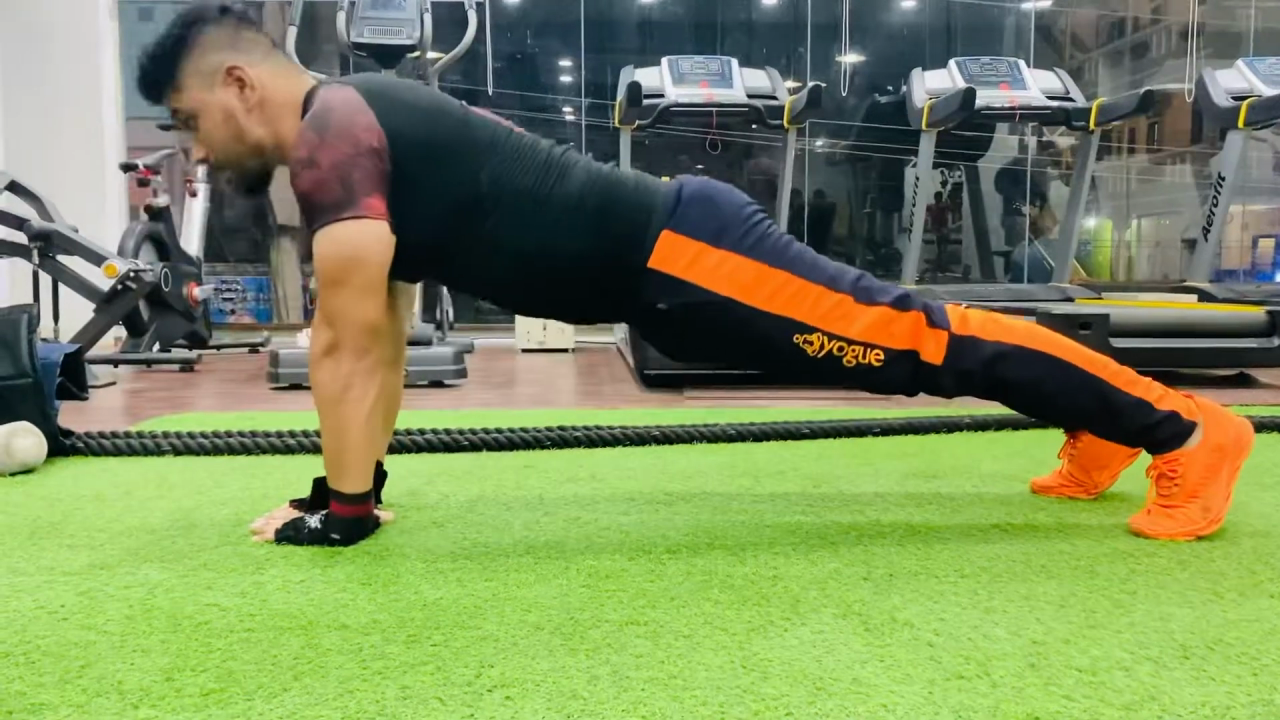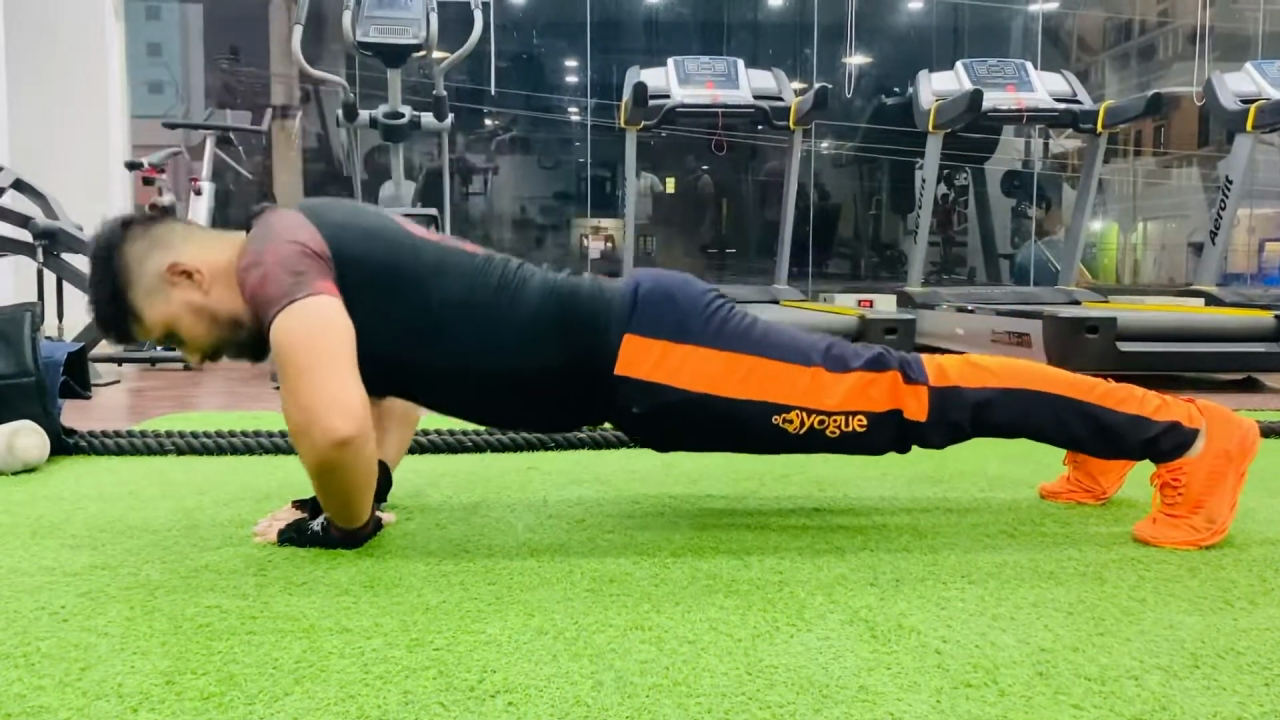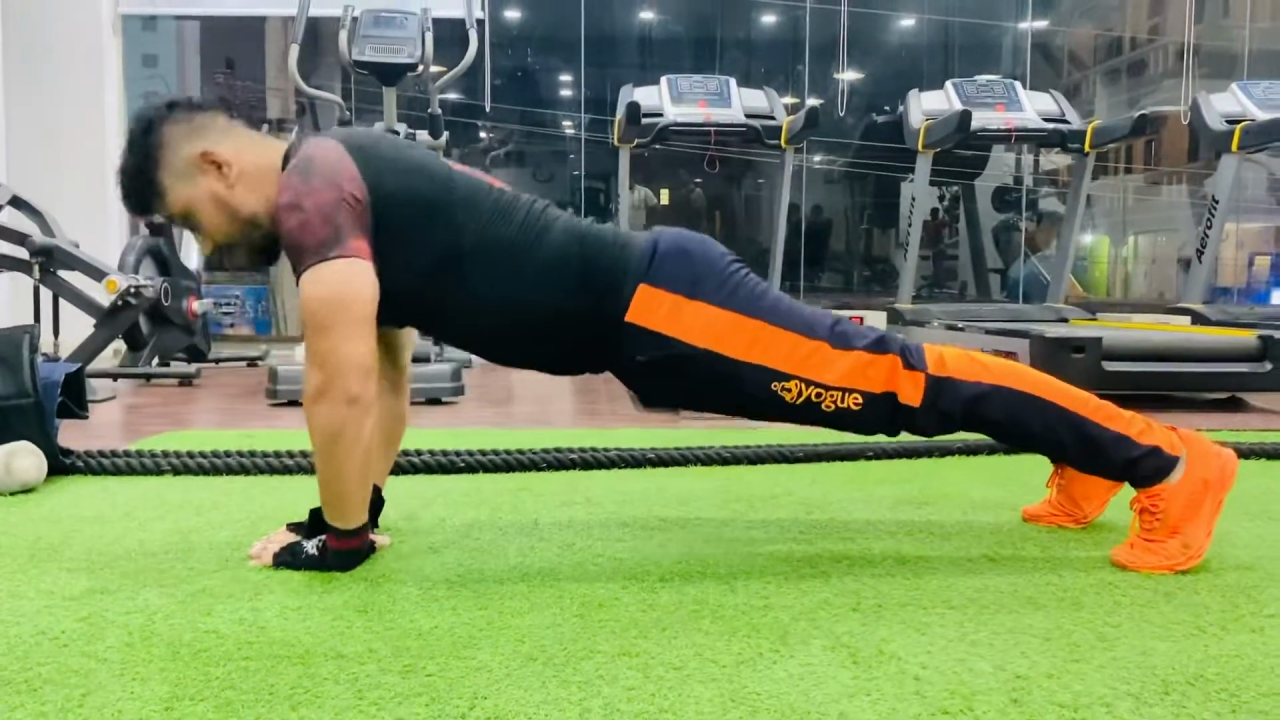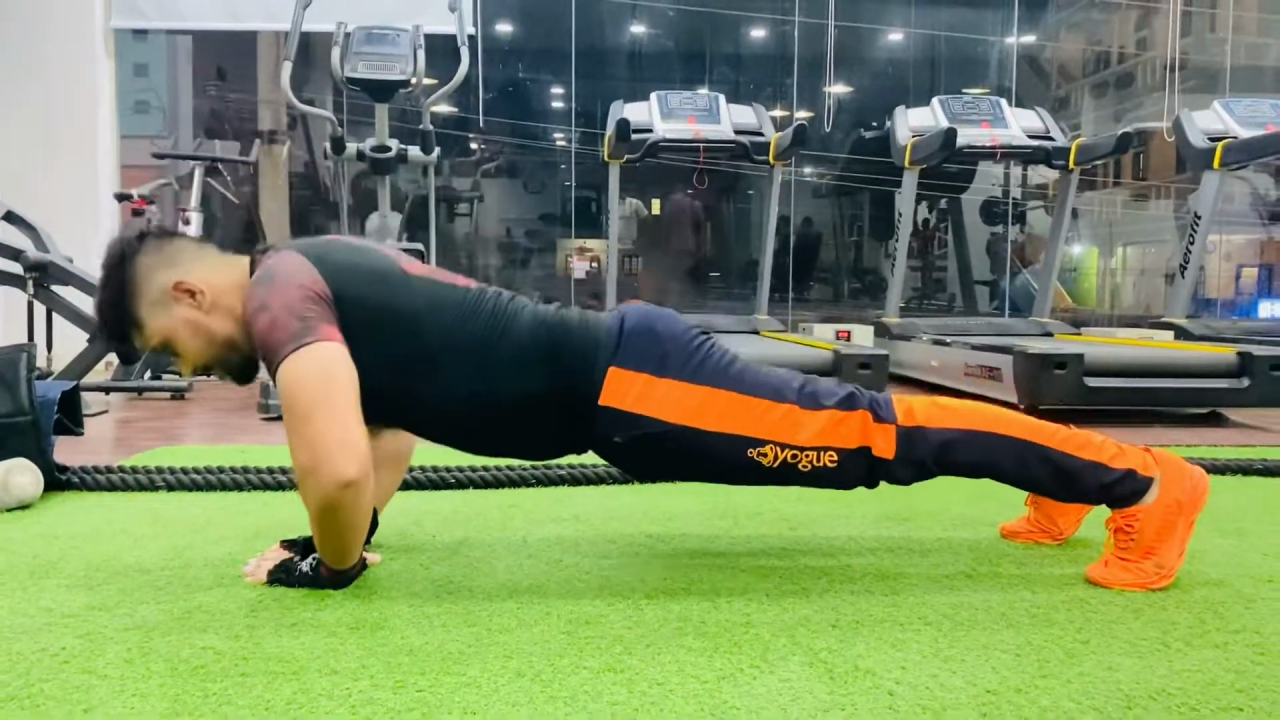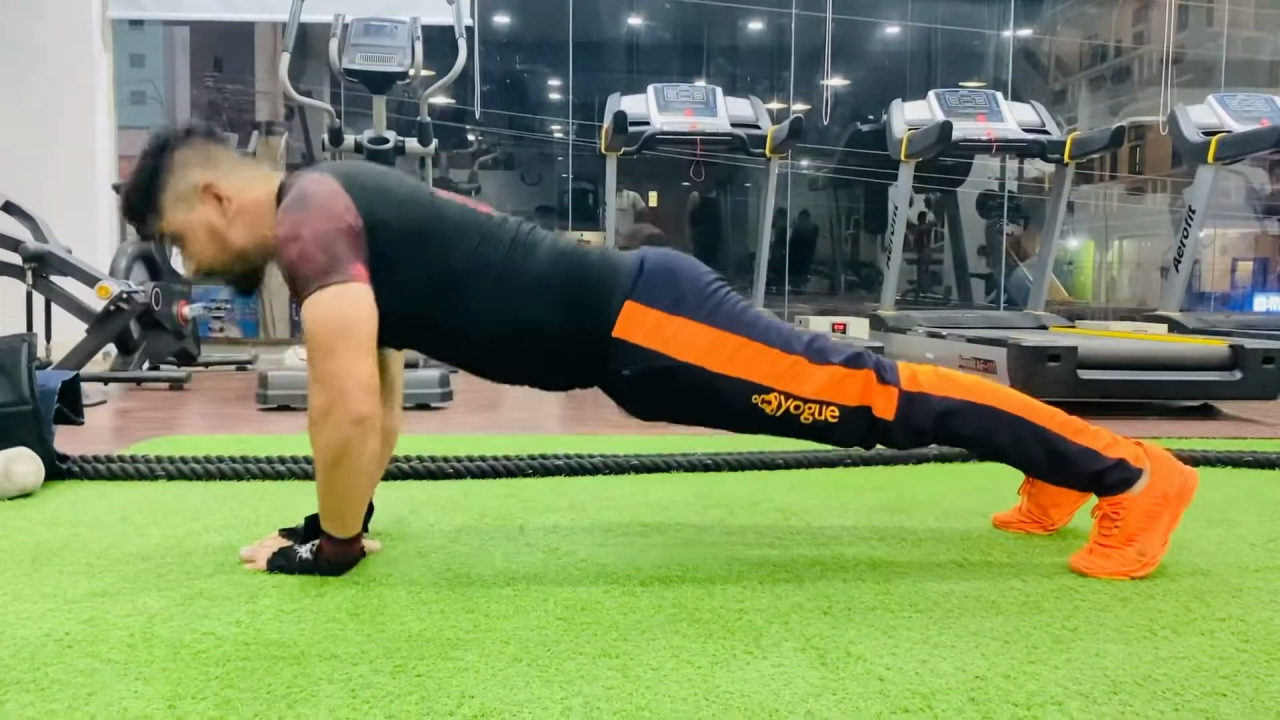
dt=1s
person 1, frame 1
left shoulder: (329, 135)
right shoulder: (352, 127)
left elbow: (348, 343)
right elbow: (385, 333)
left wrist: (341, 509)
right wrist: (361, 474)
left hip: (677, 255)
right hip: (663, 262)
left knee: (913, 341)
right knee: (900, 342)
left ankle: (1184, 431)
right ankle: (1100, 433)
person 1, frame 2
left shoulder: (273, 254)
right shoulder: (313, 245)
left elbow: (333, 423)
right elbow: (394, 361)
left wrist: (341, 519)
right wrist: (370, 473)
left hip: (636, 355)
right hip: (625, 333)
left knee: (894, 396)
right knee: (865, 390)
left ankle: (1185, 432)
right ankle: (1101, 438)
person 1, frame 3
left shoulder: (311, 187)
right shoulder: (340, 178)
left elbow: (341, 386)
right elbow: (385, 367)
left wrist: (339, 533)
right wrist: (362, 500)
left hip: (655, 308)
right hip: (643, 305)
left knee: (891, 380)
right knee: (875, 381)
left ankle: (1165, 467)
right ankle: (1082, 464)
person 1, frame 4
left shoulder: (275, 296)
right shoulder: (311, 275)
left elbow: (336, 466)
right elbow: (395, 396)
left wrist: (330, 559)
right wrist: (356, 520)
left hip: (624, 385)
right hip: (614, 370)
left knee: (865, 435)
right knee: (842, 426)
left ankle: (1140, 480)
right ankle: (1065, 476)
person 1, frame 5
left shoulder: (306, 218)
right shoulder: (330, 203)
left elbow: (345, 405)
right elbow: (377, 384)
left wrist: (333, 539)
right wrist: (351, 507)
left hip: (639, 324)
right hip: (624, 318)
left knee: (861, 395)
right knee: (847, 389)
left ankle: (1124, 477)
right ankle: (1054, 463)
